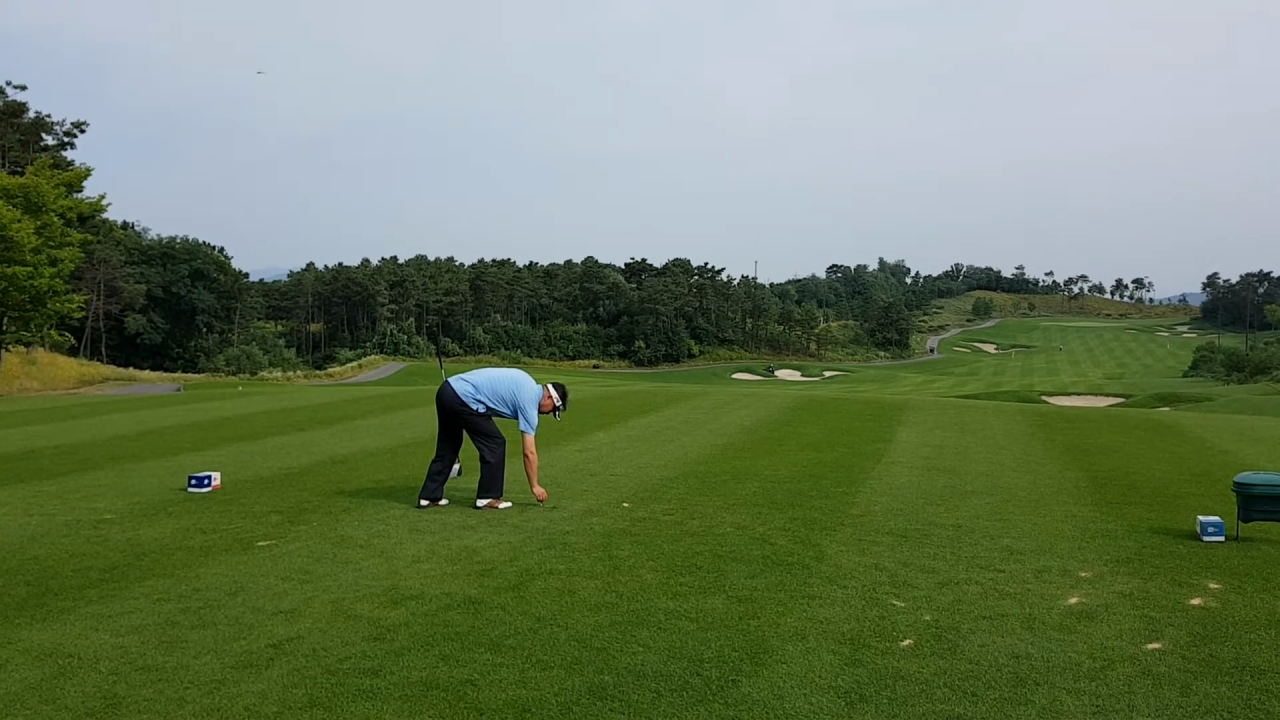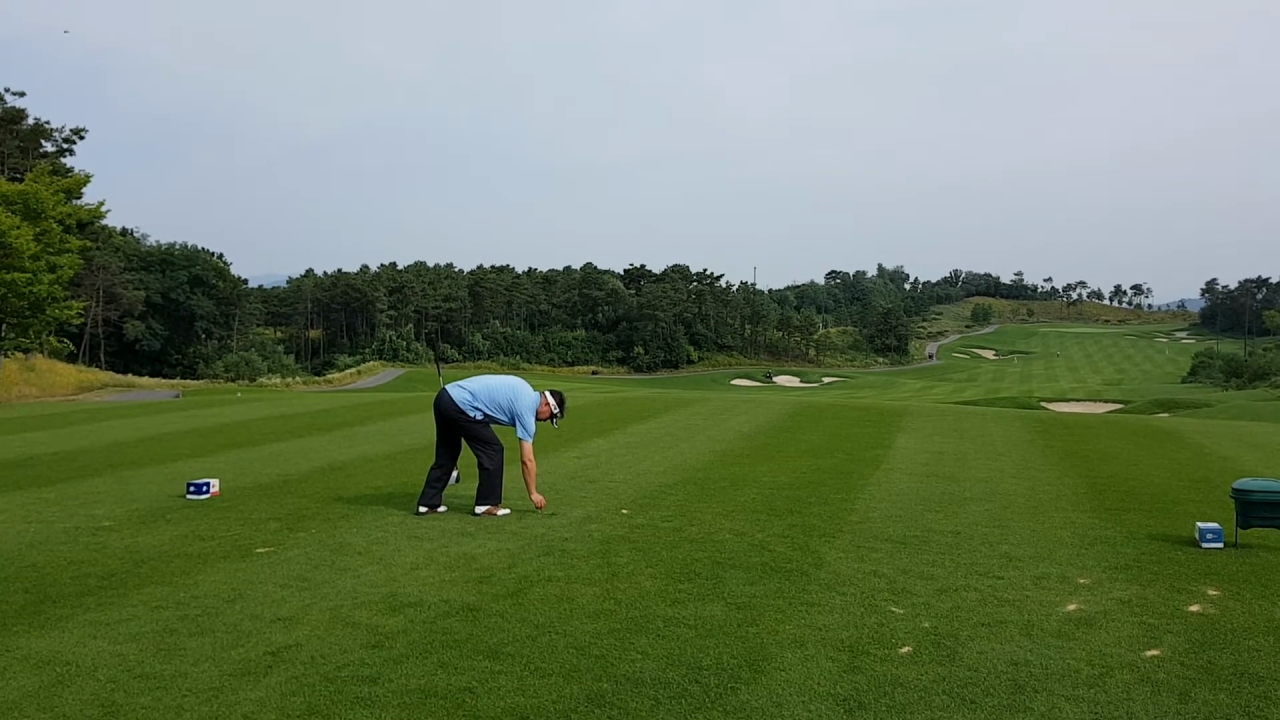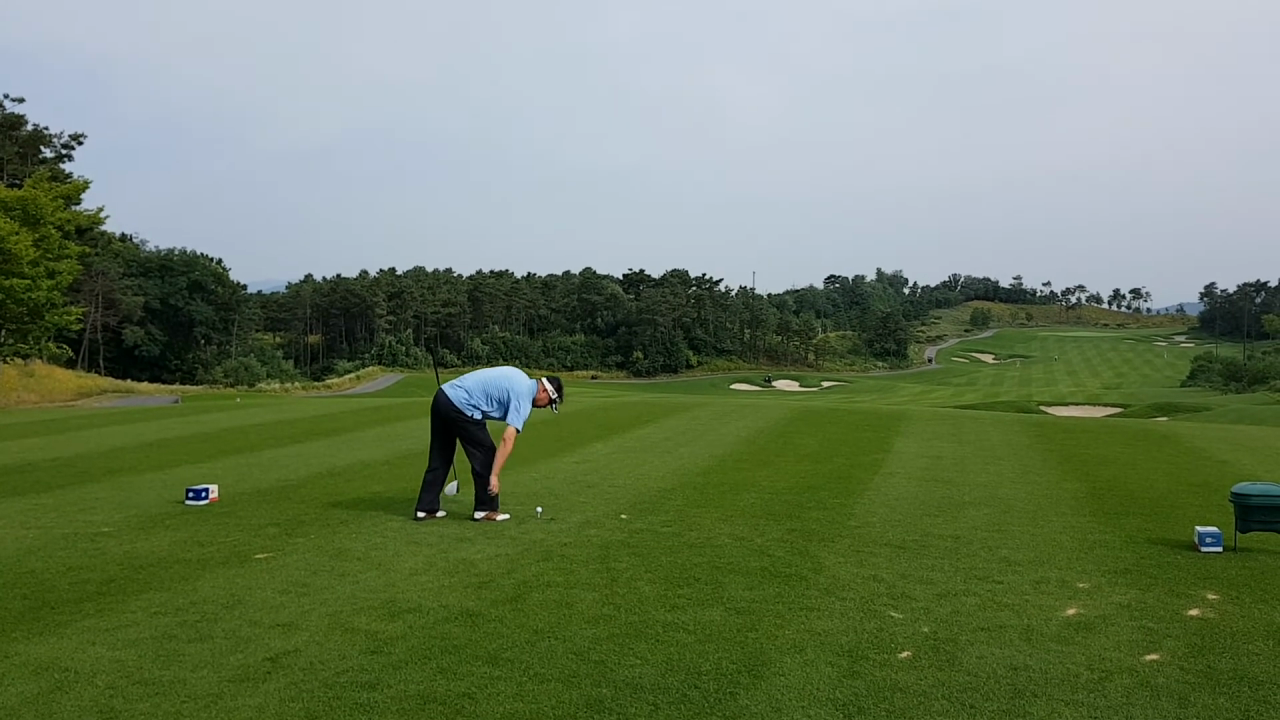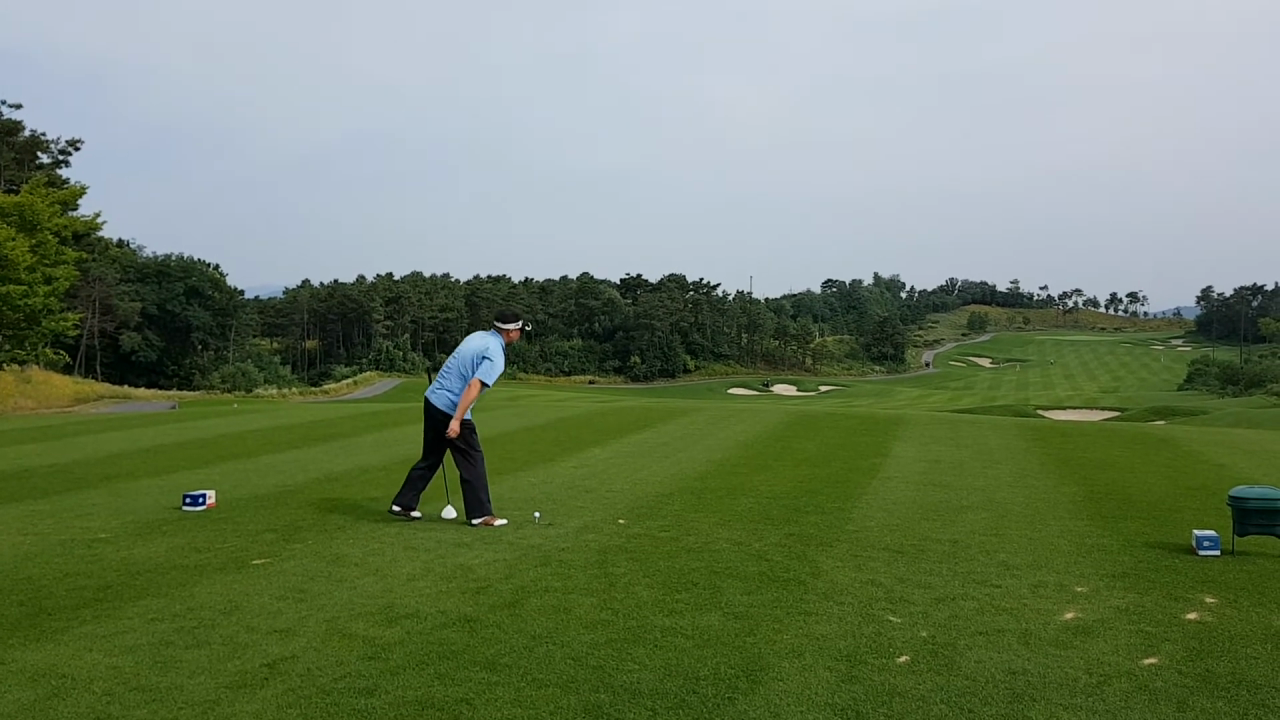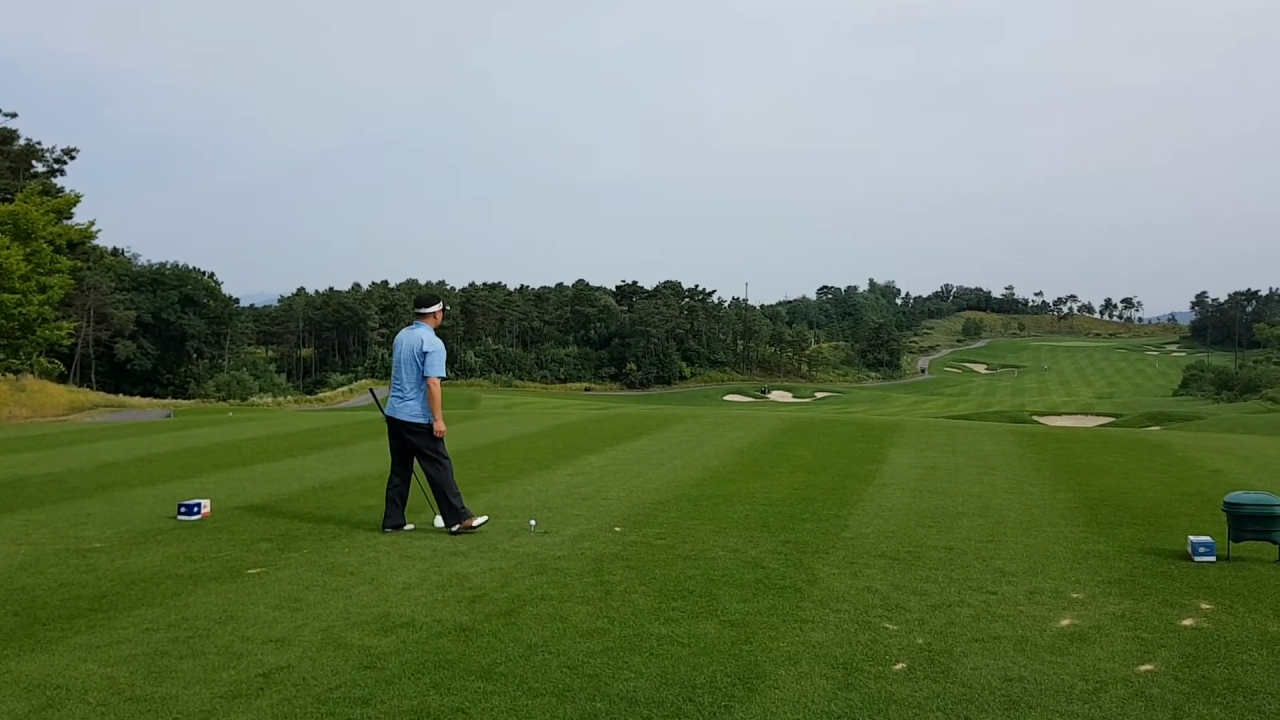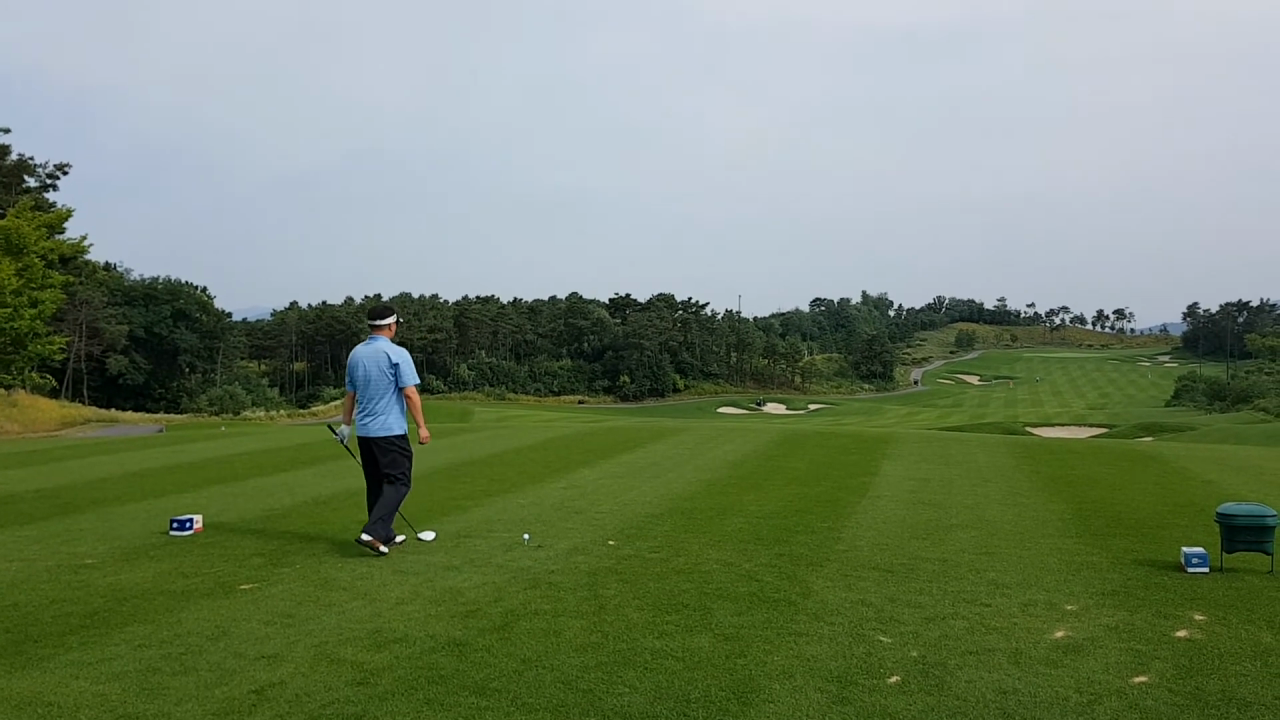
dt=0.4s
person 1, frame 1
left shoulder: (527, 383)
right shoulder: (529, 400)
right elbow: (529, 452)
right wrist: (535, 486)
left hip: (447, 390)
right hip: (464, 398)
left knee: (447, 447)
right knee: (495, 444)
left ankle: (430, 496)
right ankle: (488, 497)
person 1, frame 2
left shoulder: (525, 391)
right shoulder: (527, 408)
right elbow: (527, 459)
right wrist: (533, 493)
left hip: (445, 397)
right hip: (461, 405)
left knee: (446, 454)
right knee: (493, 452)
left ankle: (428, 503)
right ankle: (486, 504)
person 1, frame 3
left shoulder: (518, 376)
right shoulder: (524, 398)
right elbow: (508, 440)
right wrist: (494, 475)
left hip: (443, 396)
right hip: (461, 406)
left knee: (439, 458)
right knee: (487, 455)
left ankle: (426, 508)
right ankle: (485, 510)
person 1, frame 4
left shoulder: (477, 336)
right shoulder: (495, 355)
right elbow: (474, 387)
right wrist: (456, 420)
left hip: (433, 400)
right hip: (450, 408)
left knee: (430, 458)
right knee: (472, 461)
left ankle: (403, 503)
right ankle: (481, 514)
person 1, frame 5
left shoulder: (401, 335)
right shoulder: (432, 342)
right elbow: (432, 384)
right wrist: (438, 419)
left hip: (395, 413)
right hip: (418, 418)
left knee: (400, 470)
right knee: (439, 468)
left ankle: (393, 521)
right ankle: (459, 519)
person 1, frame 6
left shoulder: (355, 353)
right shoulder: (398, 353)
left elbow: (350, 394)
right elbow: (410, 393)
left wrist: (346, 424)
right wrist: (421, 426)
left hip: (364, 431)
right hip: (391, 431)
left knee: (376, 486)
right knee: (397, 483)
left ankle: (383, 534)
right ankle: (372, 532)
